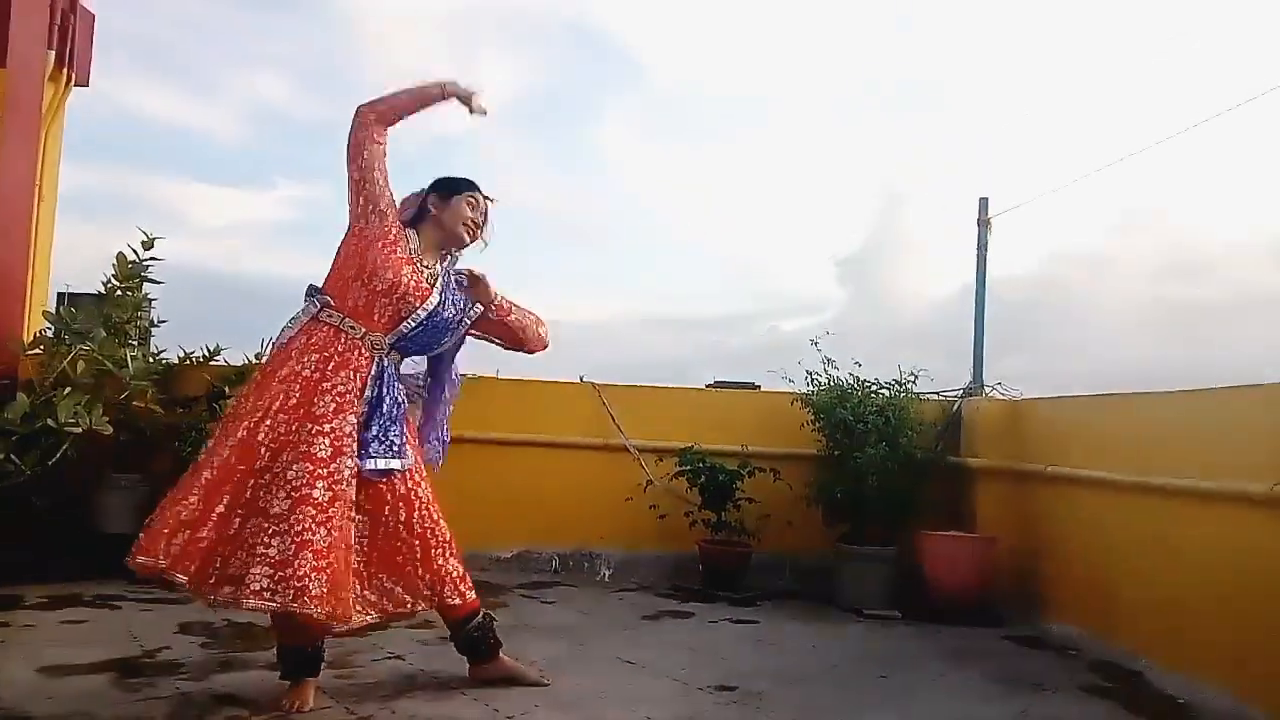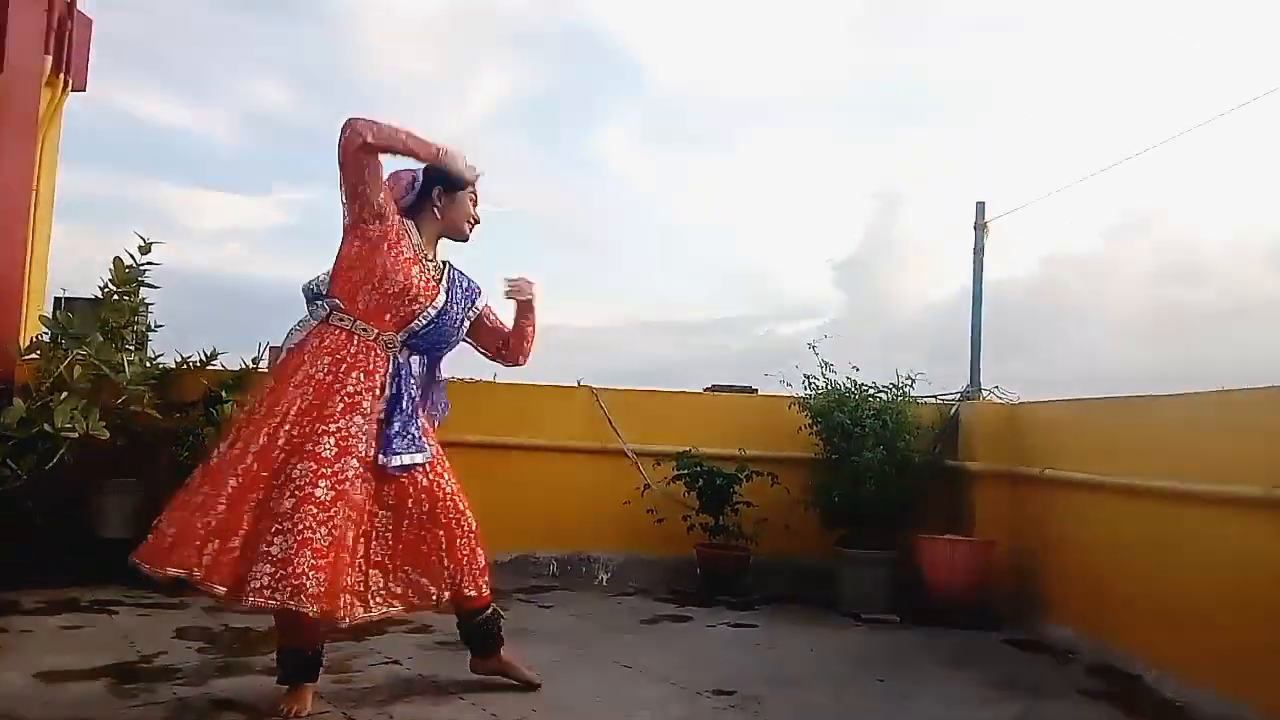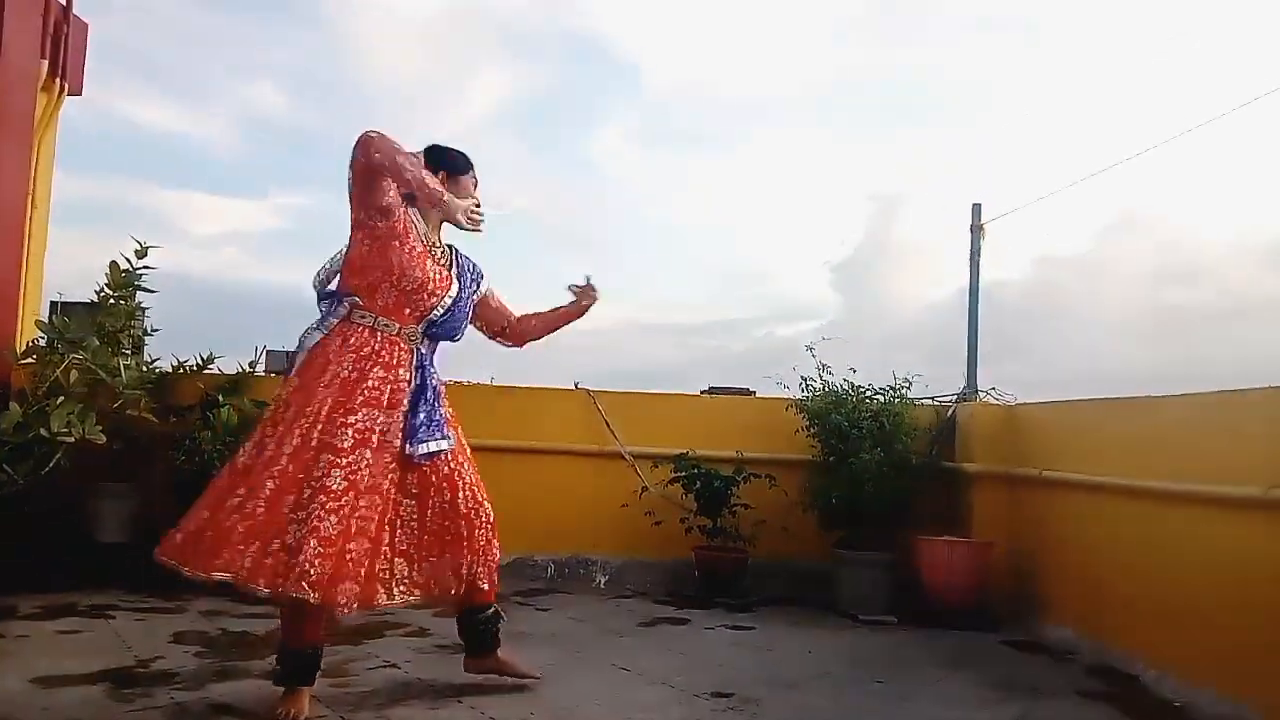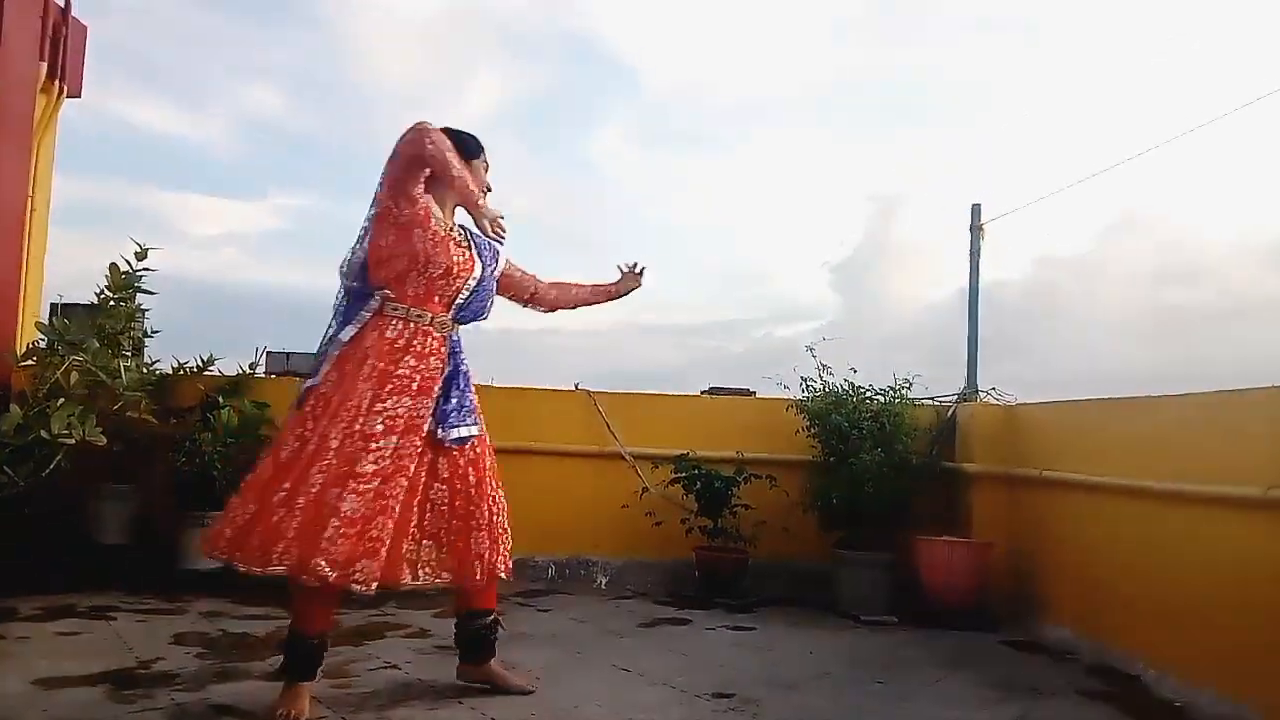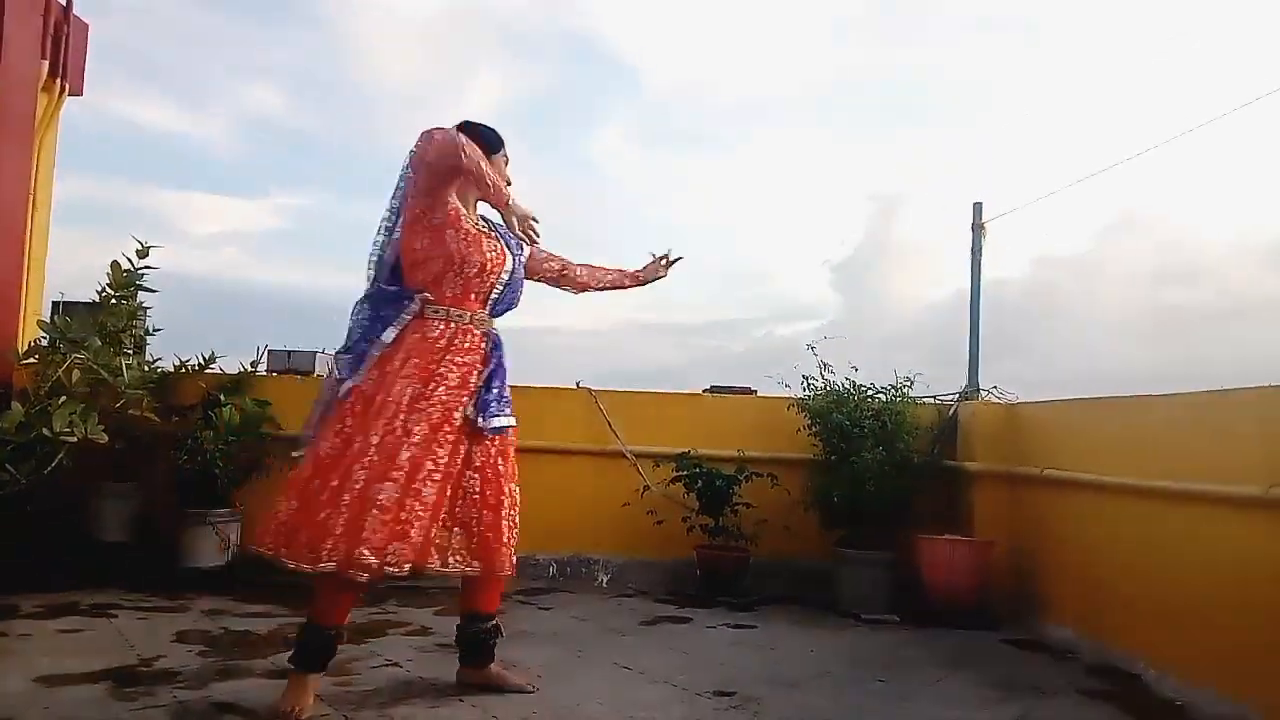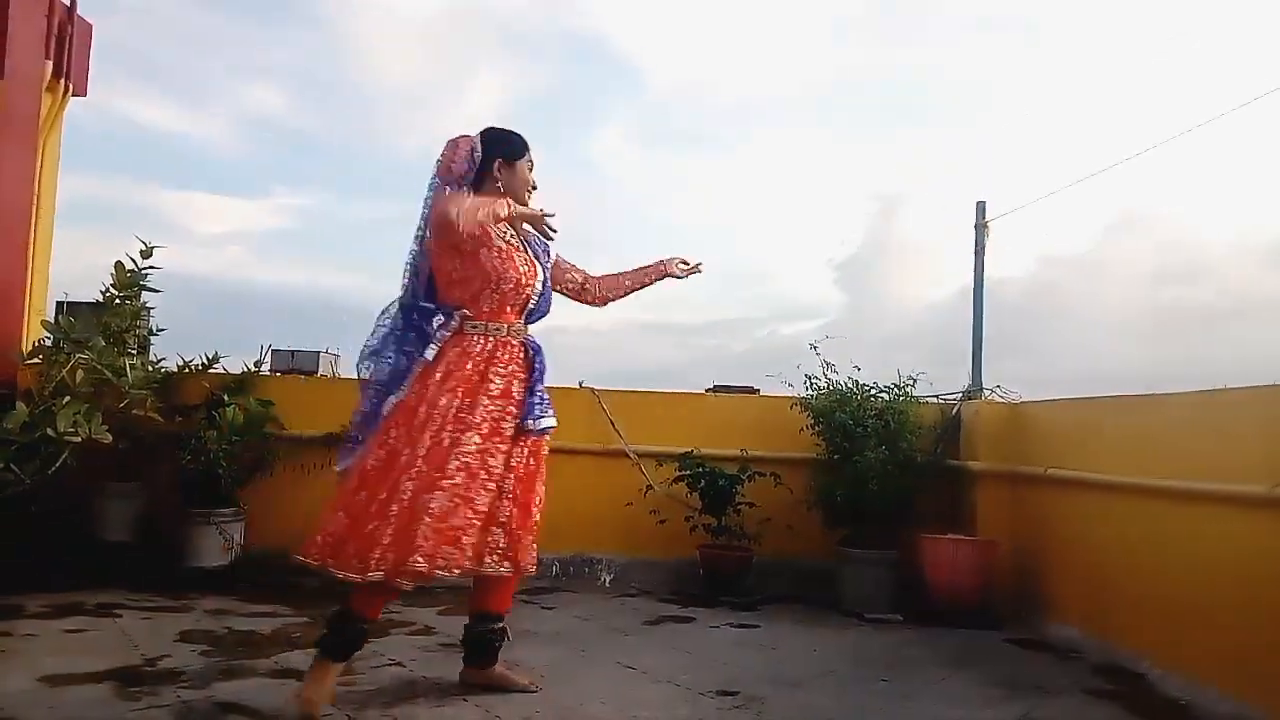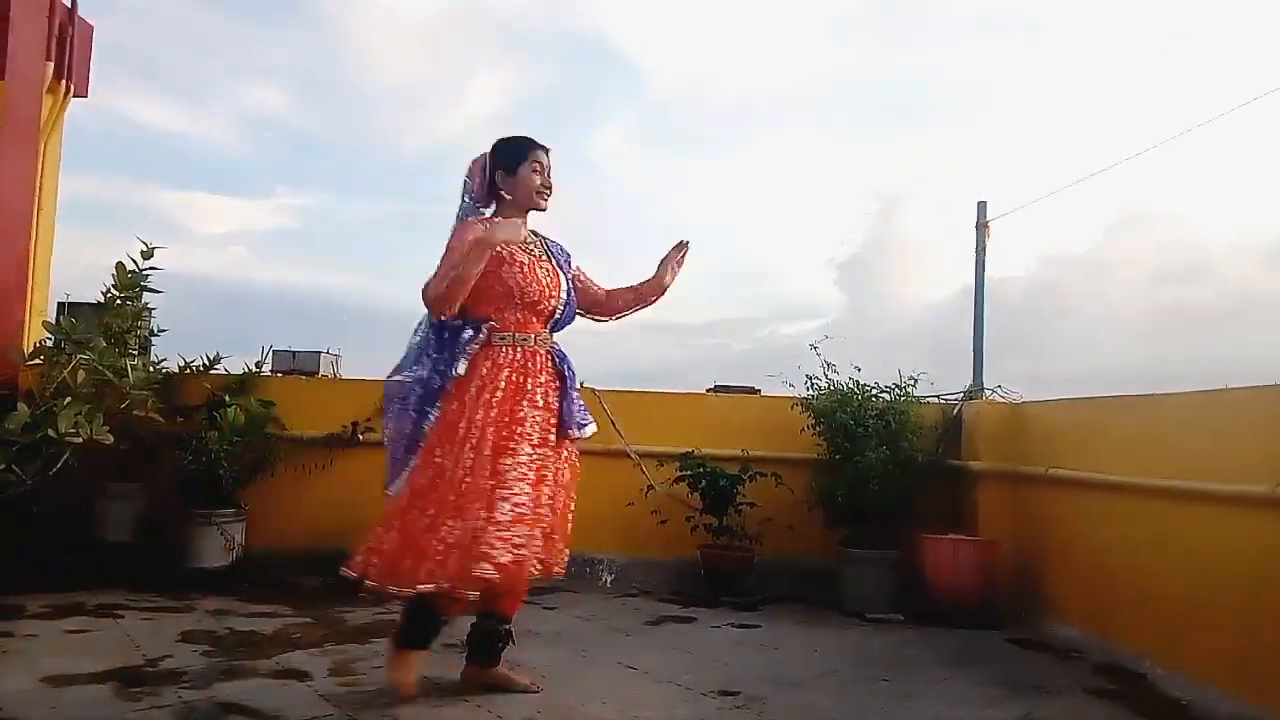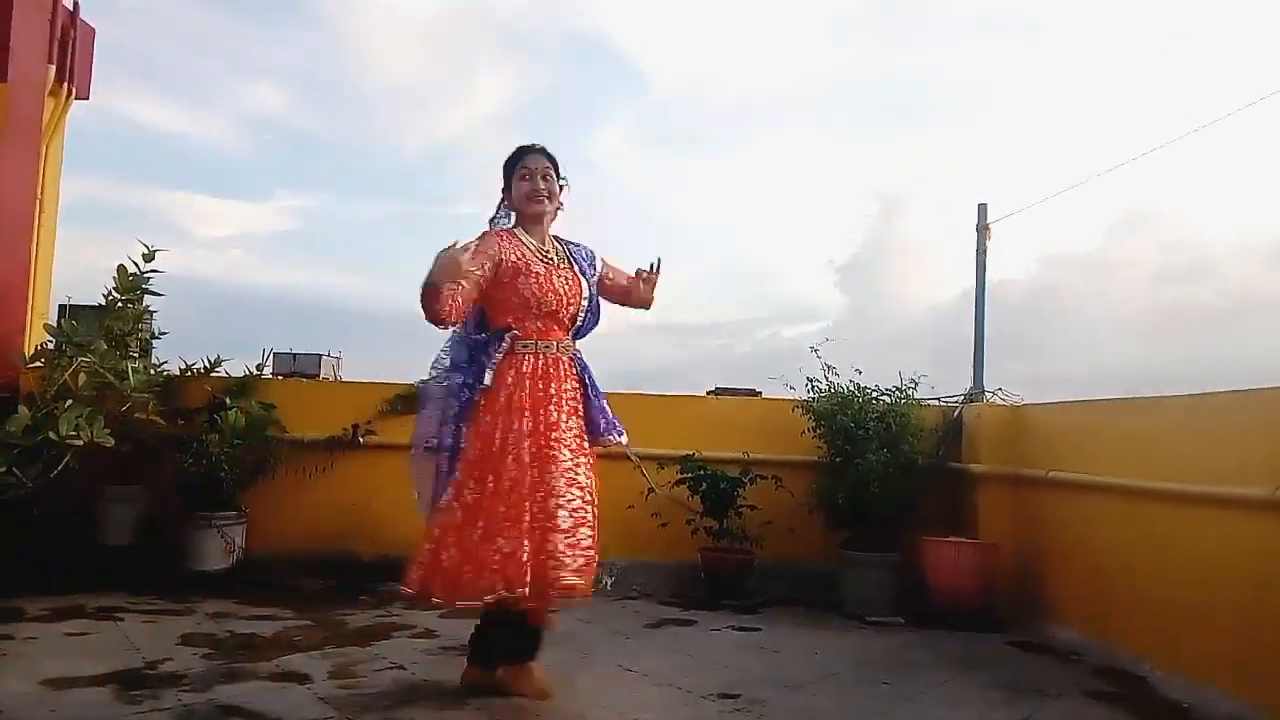
dt=0.1s
person 1, frame 1
left shoulder: (461, 296)
right shoulder: (379, 224)
left elbow: (533, 339)
right elbow: (367, 127)
left wrist: (491, 299)
right wrist: (445, 91)
left hip: (373, 402)
right hip: (304, 380)
left knee: (413, 527)
right knee: (289, 526)
left ankle: (484, 652)
person 1, frame 2
left shoulder: (459, 291)
right shoulder: (377, 219)
left elbow: (515, 349)
right elbow: (356, 135)
left wrist: (527, 305)
right wrist: (441, 154)
left hip: (385, 402)
right hip: (319, 384)
left knee: (440, 520)
right knee: (301, 526)
left ankle: (488, 648)
person 1, frame 3
left shoulder: (462, 272)
right shoulder: (380, 212)
left elbow: (515, 330)
right elbow: (372, 147)
left wrist: (575, 308)
right wrist: (439, 202)
left hip: (412, 396)
right hip: (344, 378)
left knee: (463, 516)
right knee: (318, 523)
left ankle: (483, 646)
person 1, frame 4
left shoulder: (482, 251)
right shoulder: (404, 204)
left elbow: (544, 294)
right elbow: (421, 139)
left wrist: (613, 288)
right wrist: (476, 202)
left hip: (441, 383)
right hip: (378, 368)
left knee: (473, 518)
right knee: (345, 511)
left ankle: (477, 656)
person 1, frame 5
left shoulder: (507, 240)
right shoulder: (431, 203)
left elbow: (573, 275)
right elbow: (447, 143)
left wrist: (641, 273)
right wrist: (505, 200)
left hip: (477, 377)
right hip: (418, 368)
left knee: (487, 522)
right knee: (371, 512)
left ankle: (477, 659)
right ankle: (307, 667)
person 1, frame 6
left shoulder: (534, 247)
right shoulder: (461, 219)
left elbow: (593, 290)
right elbow: (451, 213)
left wrist: (661, 270)
right wrist: (513, 207)
left hip: (513, 383)
right hip: (460, 379)
left knee: (510, 525)
right knee: (416, 516)
left ankle: (481, 659)
right ankle: (332, 654)
person 1, frame 7
left shoulder: (553, 254)
right shoulder: (477, 233)
left elbow: (604, 307)
right elbow: (441, 302)
left wrist: (664, 278)
right wrist: (484, 244)
left hip: (543, 391)
right hip: (491, 387)
left knee: (524, 527)
right knee: (484, 519)
left ankle: (483, 657)
right ankle: (411, 639)
person 1, frame 8
left shoulder: (578, 258)
right shoulder: (496, 246)
left elbow: (635, 294)
right elbow: (443, 313)
left wrist: (650, 282)
right wrist: (438, 276)
left hip: (564, 397)
right hip: (515, 395)
left knee: (556, 529)
right knee: (537, 525)
left ankle: (489, 660)
right ankle: (519, 654)
